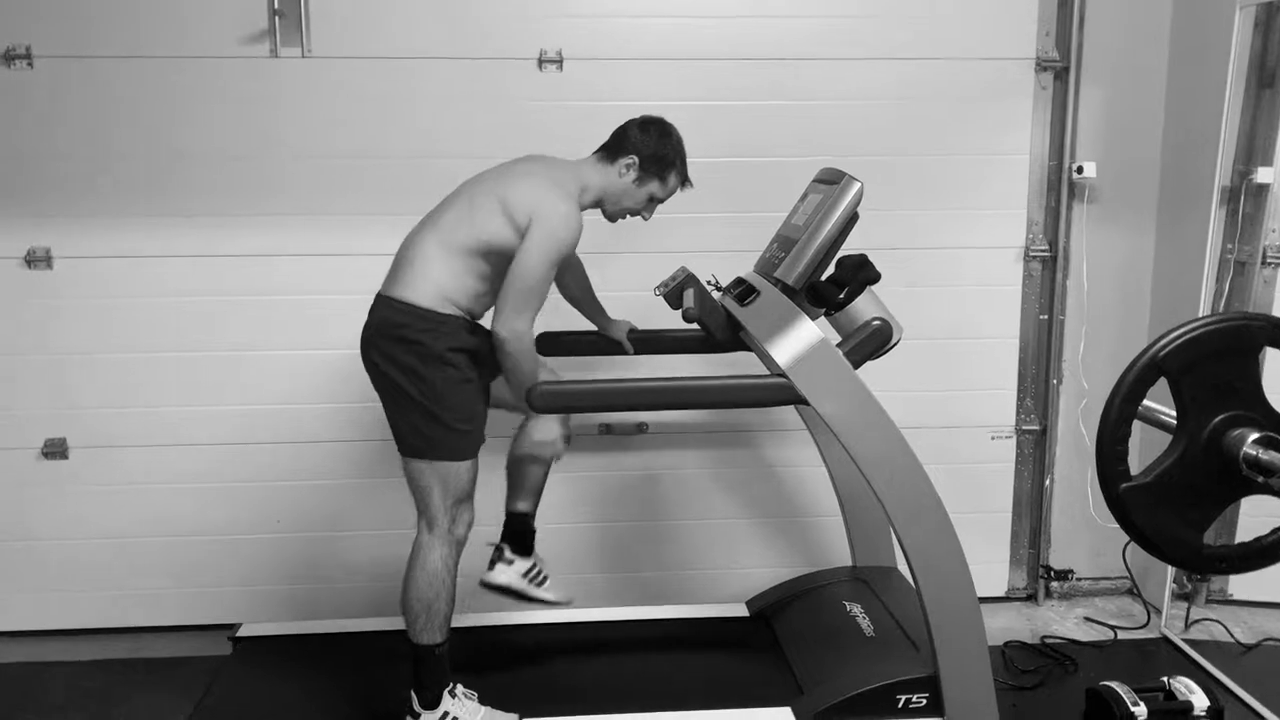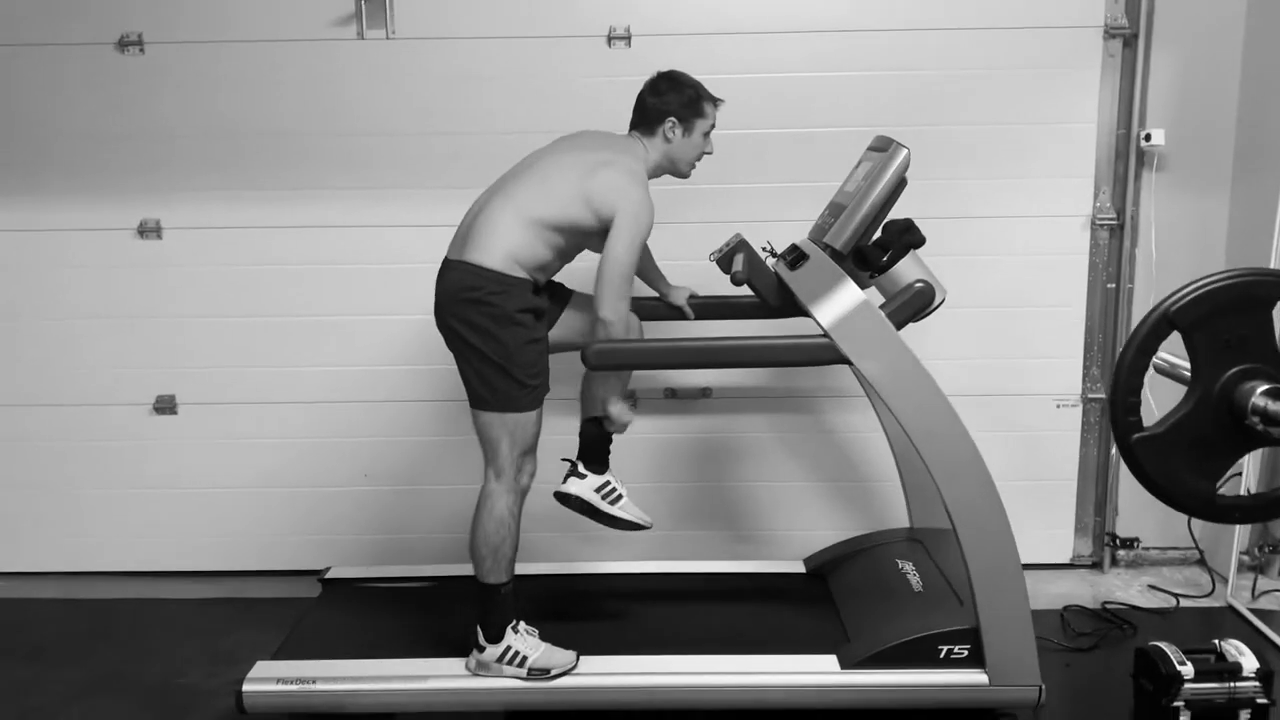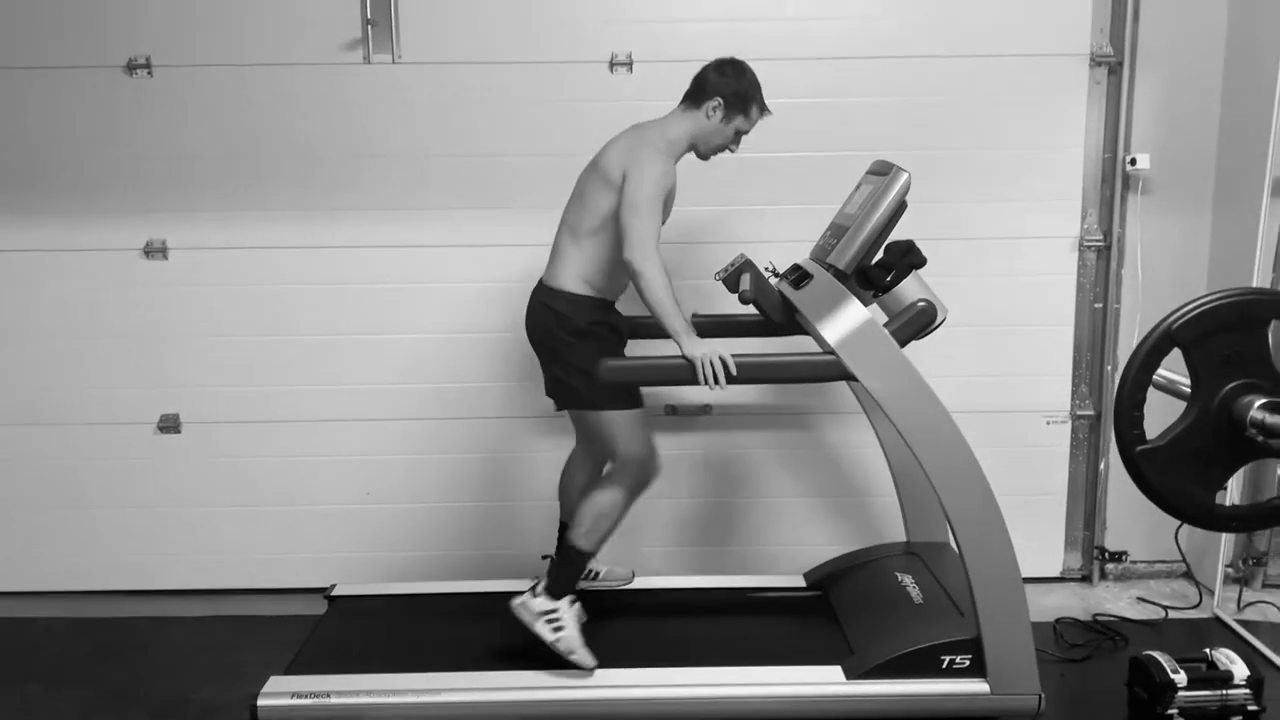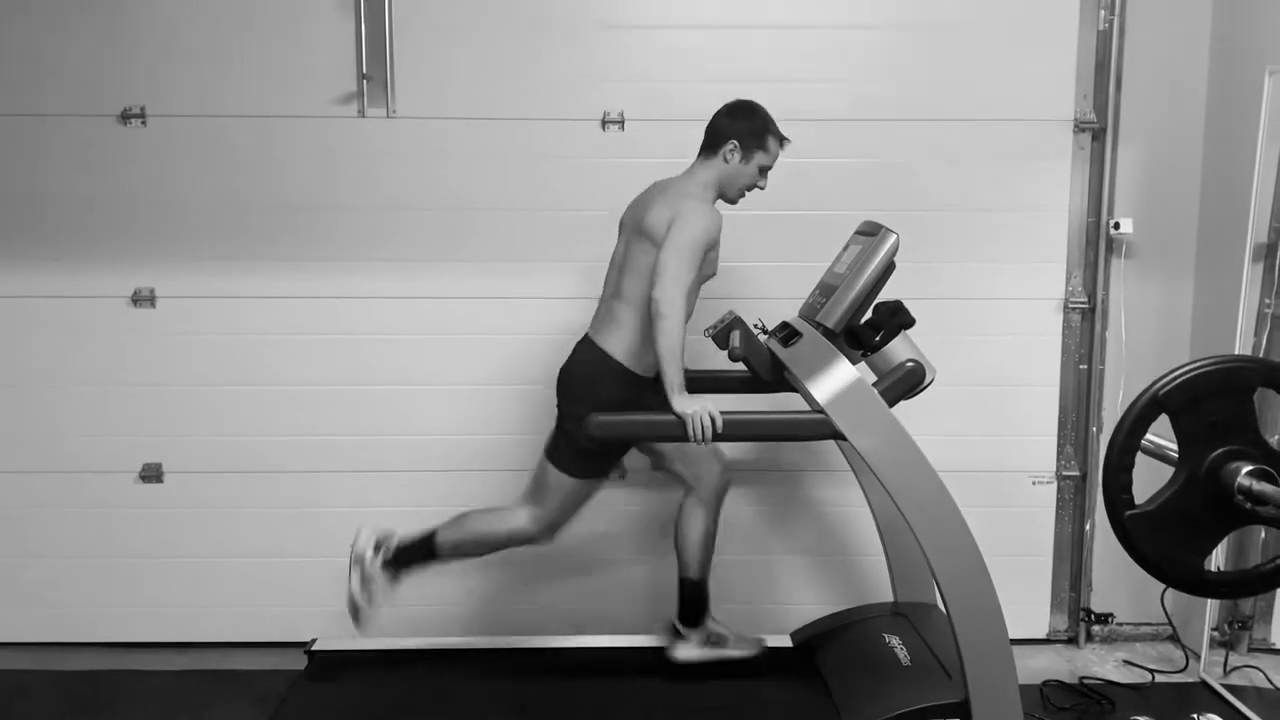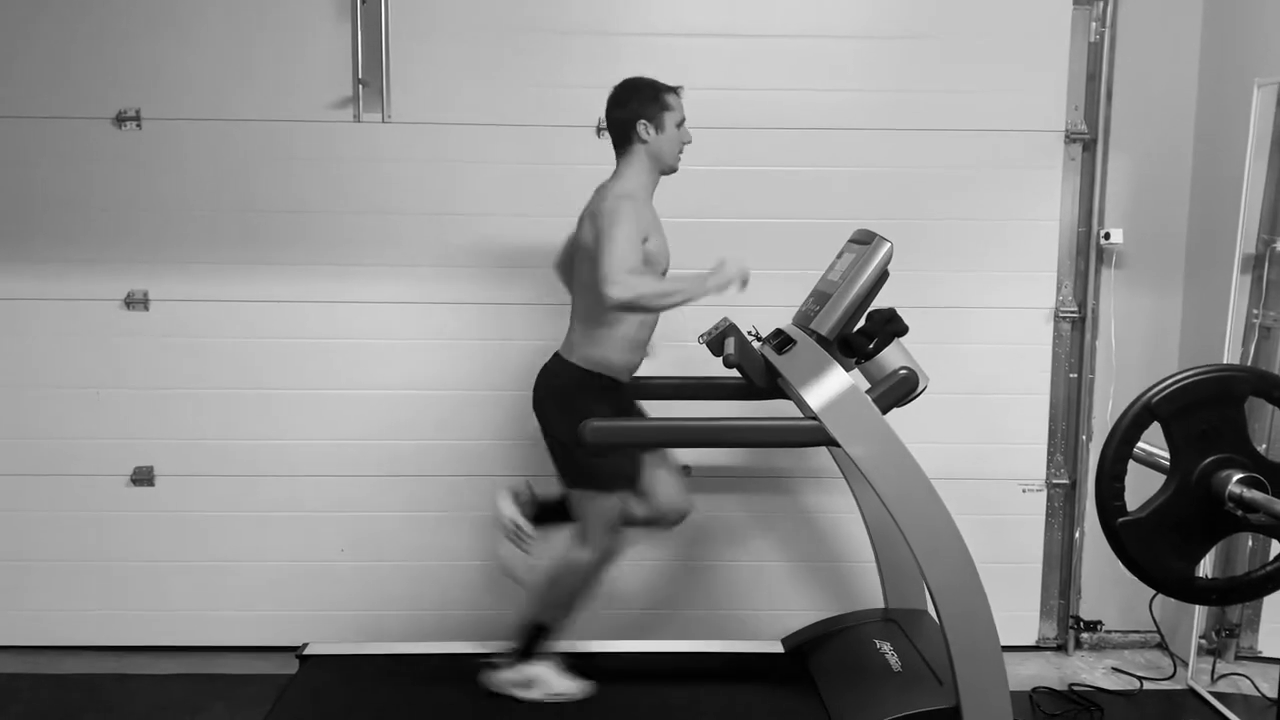
dt=1s
person 1, frame 1
left shoulder: (550, 178)
right shoulder: (560, 207)
left elbow: (560, 262)
right elbow: (512, 325)
left wrist: (605, 323)
right wrist: (532, 418)
left hip: (433, 324)
right hip: (416, 335)
right knee: (447, 524)
left ankle: (514, 554)
person 1, frame 2
left shoulder: (602, 149)
right shoulder: (632, 192)
right elbow: (610, 312)
left wrist: (666, 289)
right wrist: (616, 397)
left hip: (484, 281)
right hip: (485, 297)
left knee: (620, 327)
right knee: (511, 473)
left ankle: (589, 472)
right ankle: (495, 640)
person 1, frame 3
left shoulder: (651, 146)
right shoulder: (652, 157)
right elbow: (637, 256)
left wrist: (673, 314)
right wrist: (687, 340)
left hip: (578, 312)
right hip: (569, 317)
left knee: (599, 447)
right knee: (634, 464)
left ankle: (569, 568)
right ankle: (550, 599)
person 1, frame 4
left shoulder: (659, 197)
right shoulder: (697, 212)
right elbow: (664, 298)
right wrist: (677, 397)
left hip: (624, 377)
right hip: (608, 382)
left knee: (710, 479)
right knee: (540, 517)
left ankle: (693, 625)
right ankle: (388, 558)
person 1, frame 5
left shoulder: (629, 199)
right shoulder: (621, 202)
left elbow: (568, 264)
right elbow: (617, 291)
right wrist: (704, 285)
left hip: (598, 385)
right hip: (580, 391)
left knee: (671, 506)
right knee: (599, 542)
left ankle: (534, 509)
right ankle: (520, 660)
